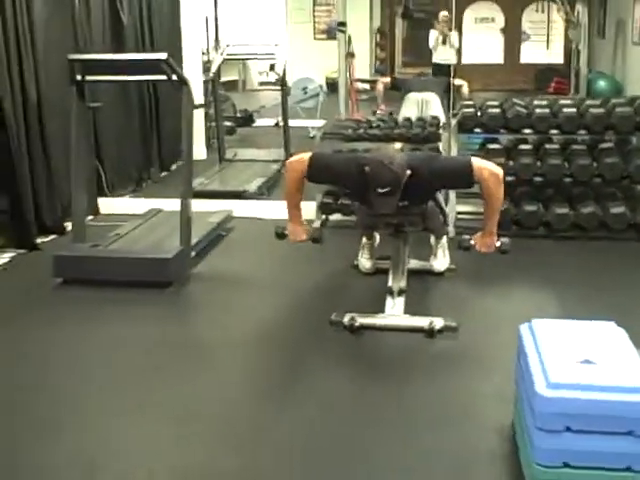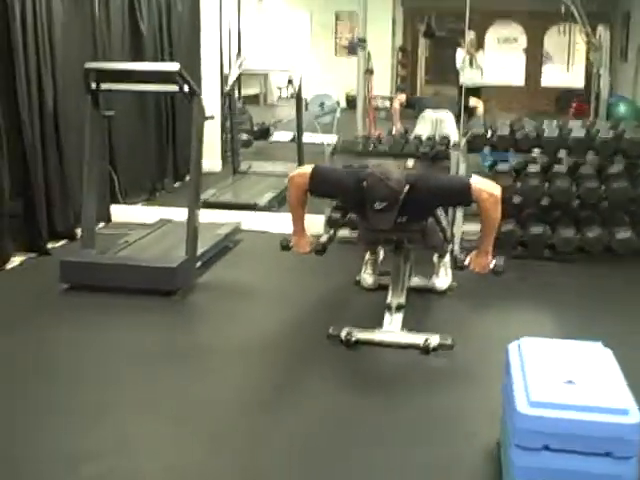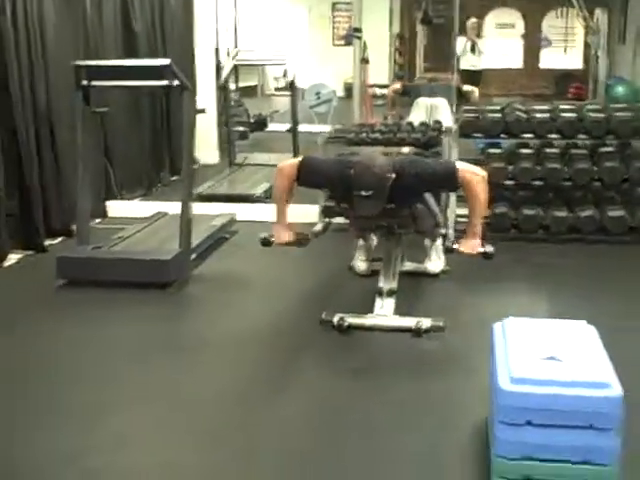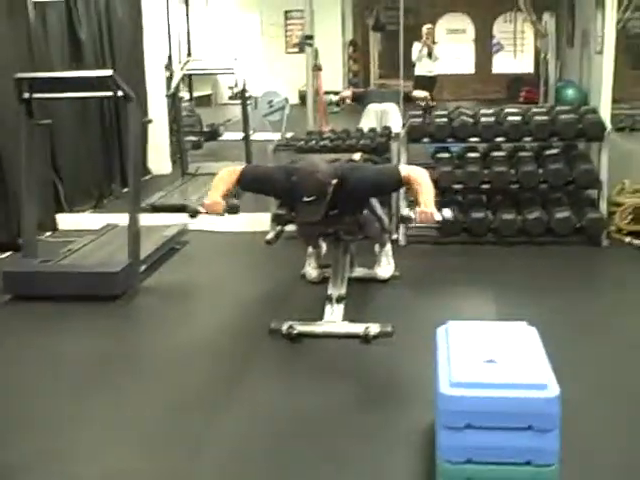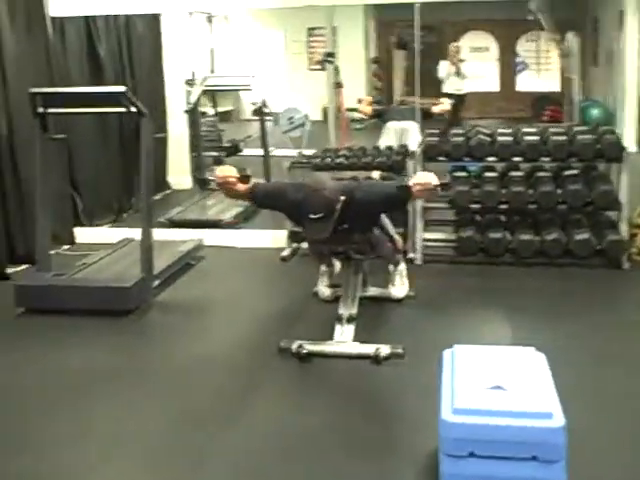
dt=0.3s
person 1, frame 1
left shoulder: (428, 168)
right shoulder: (353, 168)
left elbow: (491, 172)
right elbow: (295, 164)
left wrist: (489, 232)
right wrist: (295, 221)
left hip: (419, 202)
left ankle: (440, 241)
right ankle: (369, 240)
person 1, frame 2
left shoulder: (427, 186)
right shoulder: (353, 183)
left elbow: (490, 192)
right elbow: (297, 178)
left wrist: (484, 251)
right wrist: (299, 234)
left hip: (420, 219)
person 1, frame 3
left shoulder: (413, 172)
right shoulder: (340, 172)
left elbow: (475, 175)
right elbow: (286, 168)
left wrist: (473, 235)
right wrist: (281, 224)
left hip: (409, 205)
right ankle: (366, 242)
person 1, frame 4
left shoulder: (356, 179)
right shoulder: (283, 179)
left elbow: (414, 172)
right elbow: (232, 172)
left wrist: (428, 201)
right wrist: (215, 195)
left hip: (354, 212)
left ankle: (384, 247)
right ankle: (315, 250)
person 1, frame 5
left shoulder: (364, 196)
right shoulder: (293, 196)
left elbow: (421, 184)
right elbow: (241, 188)
left wrist: (427, 181)
right wrist: (225, 181)
left hip: (367, 231)
left ankle: (397, 266)
right ankle: (329, 267)
